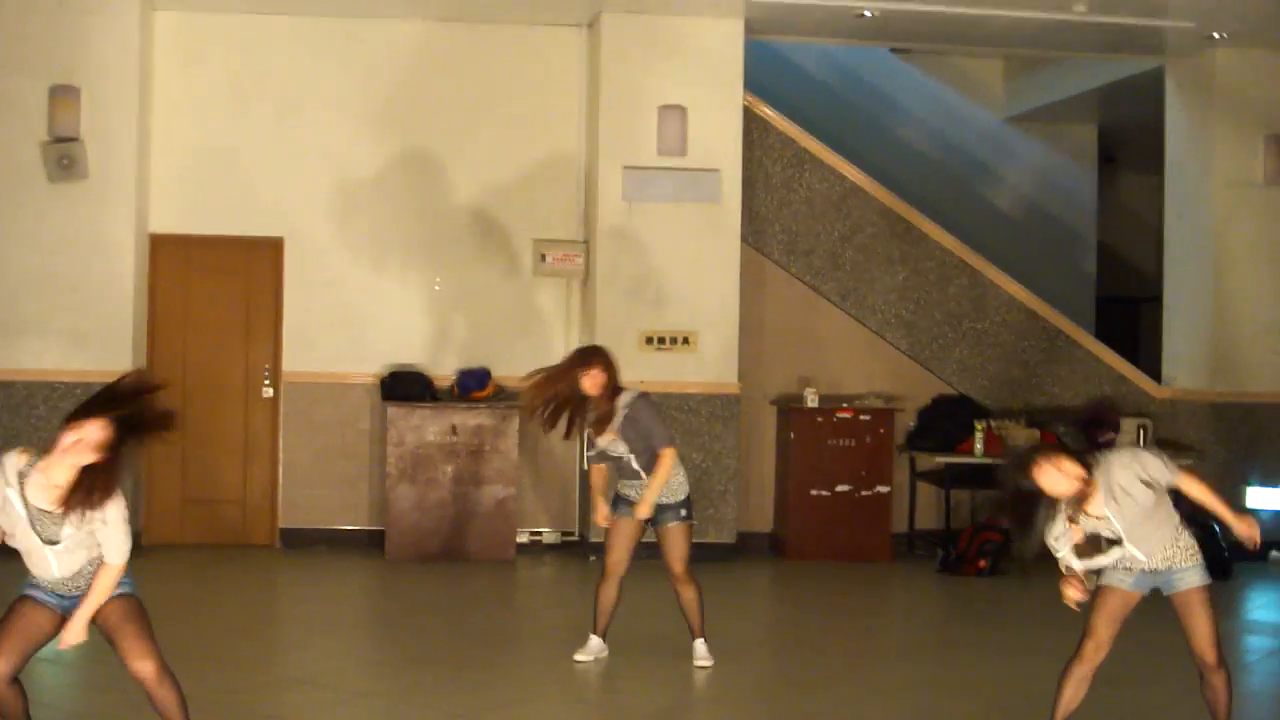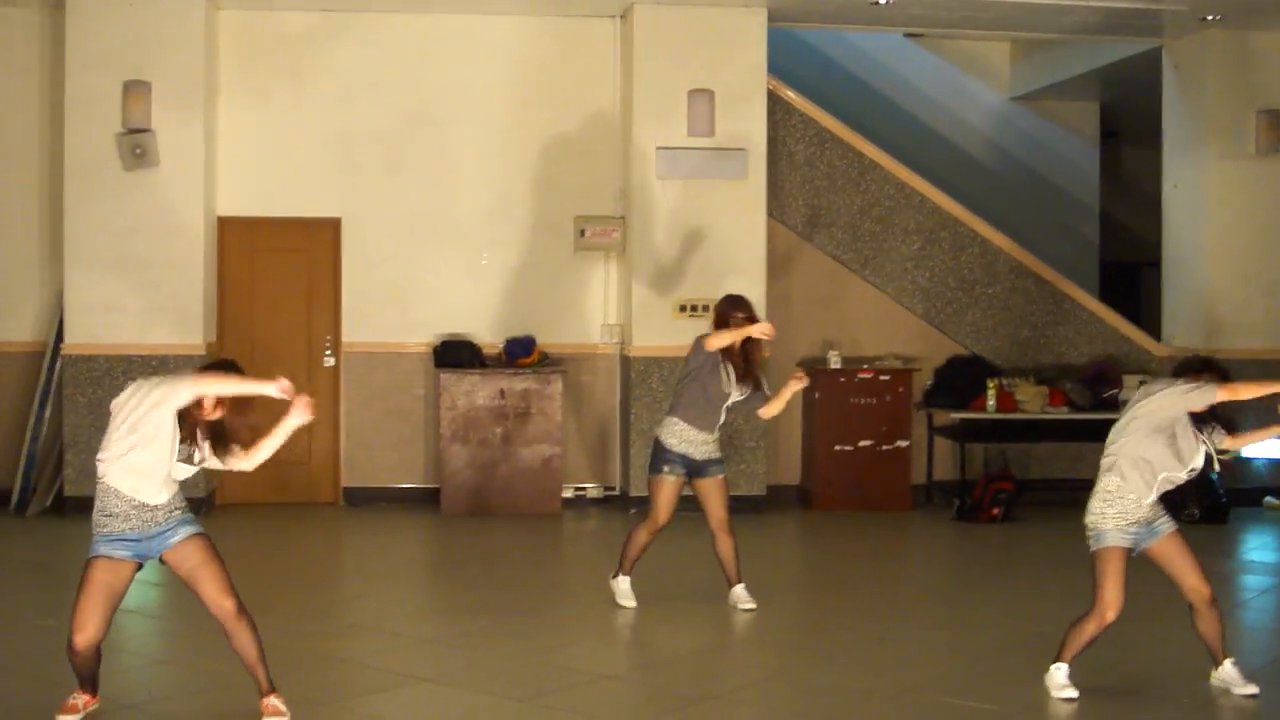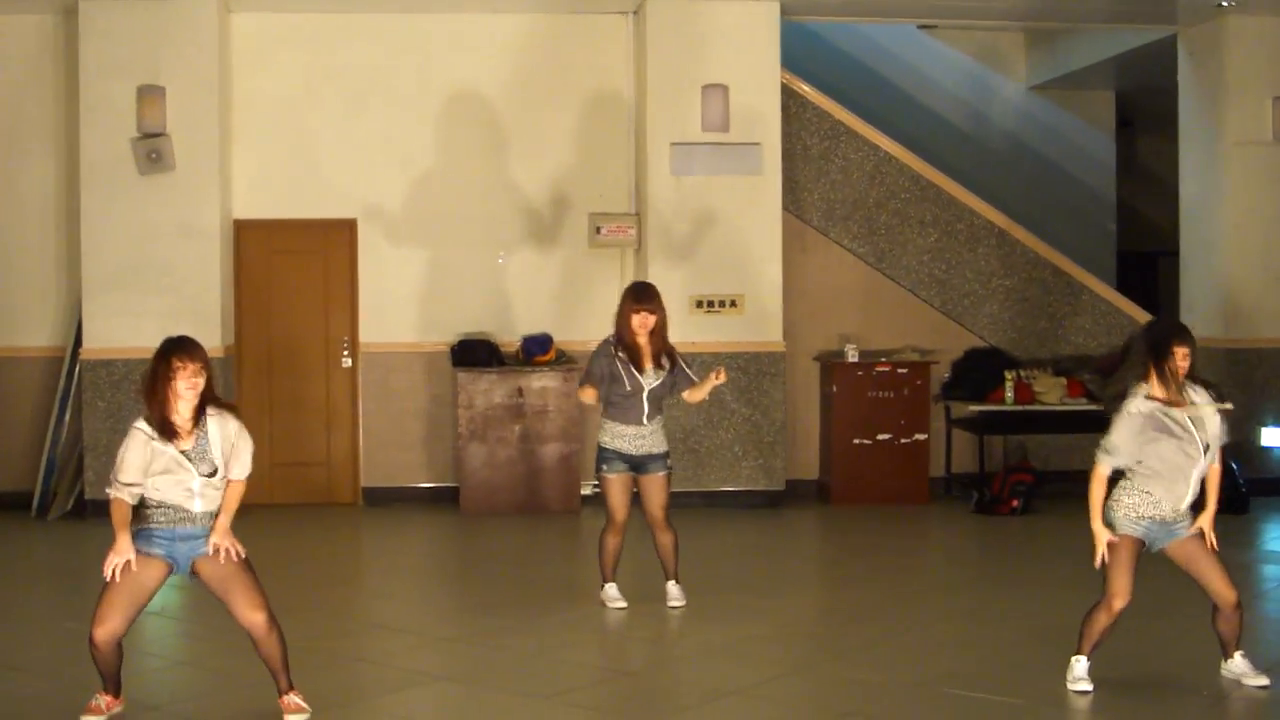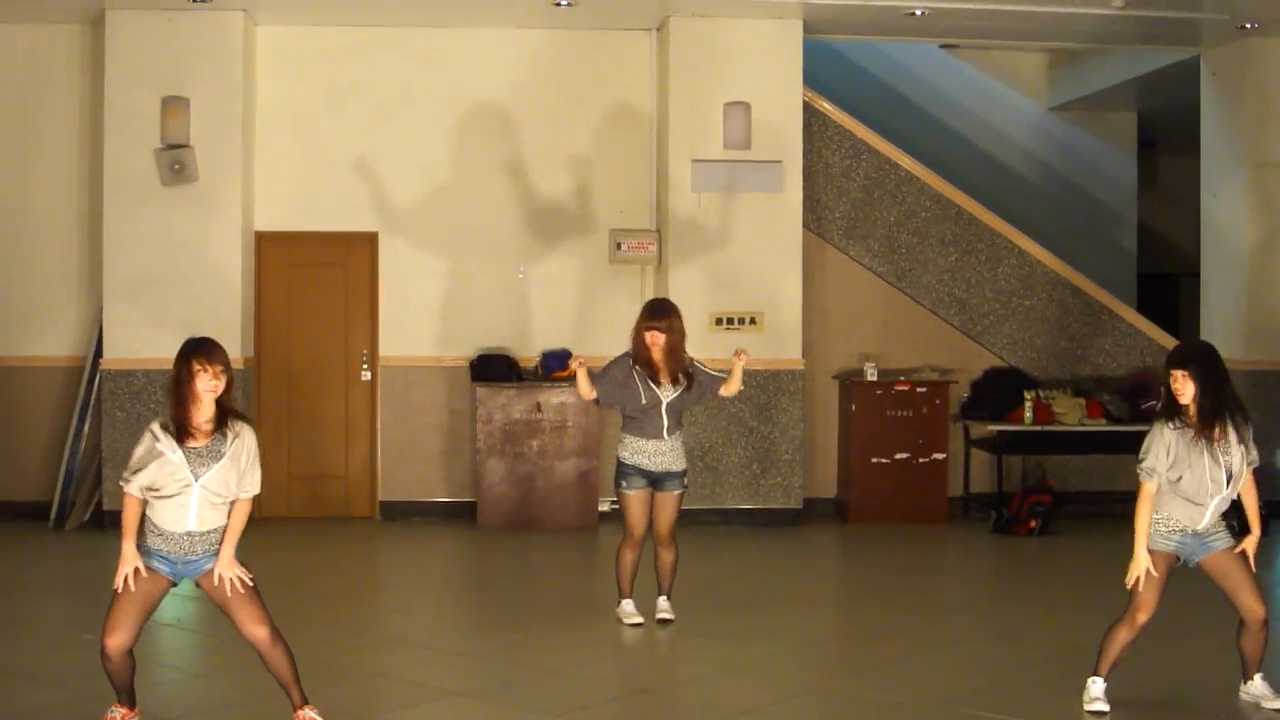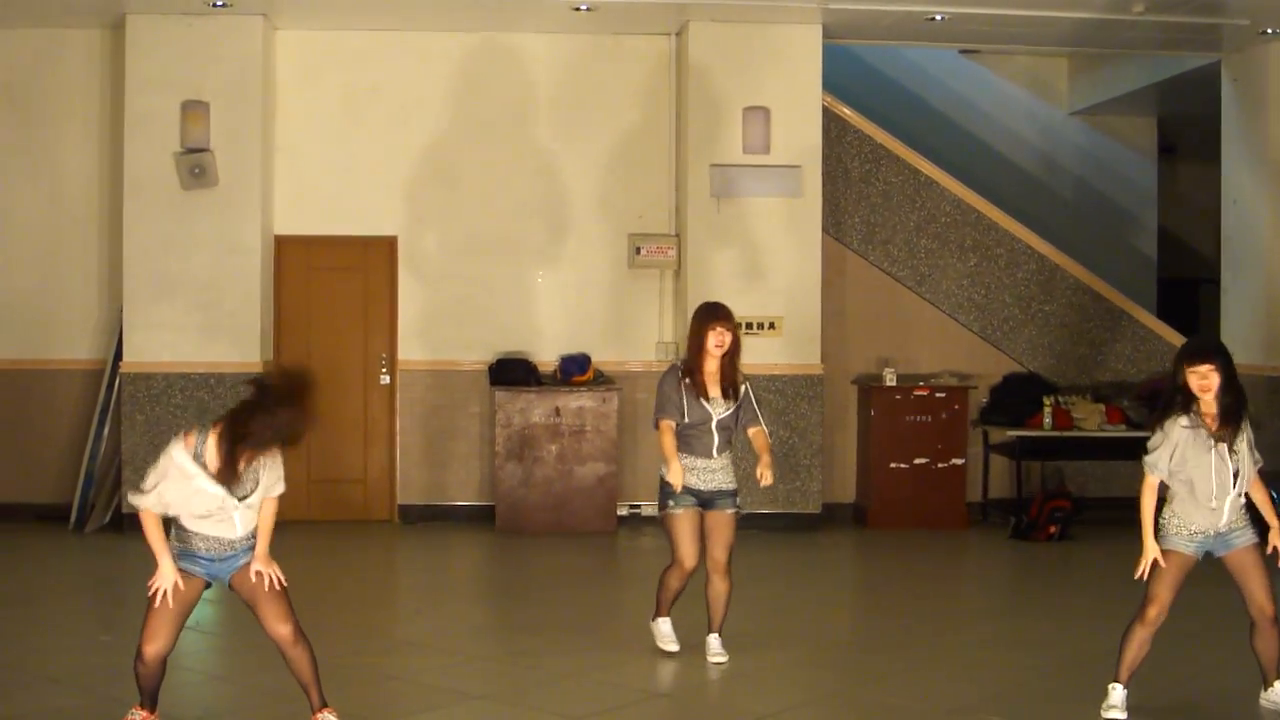
dt=1s
person 1, frame 1
left shoulder: (103, 499)
left elbow: (115, 563)
left wrist: (82, 618)
left hip: (100, 585)
right hip: (46, 588)
left knee: (146, 665)
person 1, frame 2
left shoulder: (199, 432)
right shoulder: (151, 399)
left elbow: (244, 459)
right elbow: (199, 382)
left wrist: (290, 422)
right wrist: (266, 386)
left hip: (171, 519)
right hip: (115, 527)
left knee: (229, 608)
right knee: (83, 639)
person 1, frame 3
left shoulder: (224, 424)
right shoulder: (143, 435)
left elbow: (238, 474)
right elbow: (121, 492)
left wrist: (223, 524)
right wrist: (121, 537)
left hip: (206, 536)
right hip: (155, 534)
left knee: (259, 619)
right knee: (103, 633)
person 1, frame 4
left shoulder: (239, 434)
right shoulder: (159, 435)
left elbow: (244, 496)
right elbow: (133, 491)
left wrist: (227, 552)
right wrist: (128, 547)
left hip: (212, 551)
right hip: (155, 552)
left knee: (261, 632)
right knee: (114, 642)
person 1, frame 5
left shoulder: (263, 445)
right shoulder: (184, 453)
right elbow: (148, 506)
left wrist: (262, 552)
right wrist: (165, 563)
left hip: (242, 550)
right hip: (190, 552)
left knee: (286, 631)
right knee: (151, 650)
person 2, frame 1
left shoulder: (1123, 465)
right shoulder: (1063, 524)
left elbow: (1185, 480)
right elbow: (1073, 569)
left wrist: (1233, 518)
right wrist: (1070, 584)
left hip: (1179, 558)
right hip: (1127, 568)
left knee: (1209, 658)
right knee: (1091, 649)
person 2, frame 2
left shoulder: (1189, 427)
right shoulder: (1162, 395)
left elbow: (1230, 441)
right elbow: (1229, 392)
left hip: (1149, 513)
right hip: (1112, 514)
left knee: (1202, 593)
right knee: (1107, 611)
left ankle: (1223, 669)
right ankle: (1058, 670)
person 2, frame 3
left shoulder: (1198, 398)
right shoulder: (1135, 414)
left elbow: (1211, 455)
right elbow: (1101, 470)
left wrist: (1209, 510)
right wrist: (1097, 524)
left hip: (1176, 516)
right hip: (1133, 510)
left knee: (1229, 597)
right knee: (1116, 600)
left ankle: (1232, 660)
right ankle: (1079, 664)
person 2, frame 4
left shoulder: (1235, 422)
right shoulder: (1168, 429)
left elbow: (1246, 477)
right elbow: (1148, 488)
right wrist: (1139, 548)
left hip: (1211, 530)
right hip: (1164, 528)
right knee: (1139, 613)
right ankle: (1096, 684)
person 2, frame 5
left shoulder: (1238, 419)
right shoulder: (1177, 426)
right elbow: (1151, 481)
right wrist: (1148, 540)
left hip: (1235, 526)
right hip: (1184, 528)
right knee: (1152, 612)
person 3, frame 1
left shoulder: (636, 405)
right shoulder: (588, 419)
left elbow: (668, 453)
right elbow: (598, 465)
left wrist: (651, 498)
right wrist: (599, 499)
left hip: (669, 494)
right hip: (629, 496)
left knee: (679, 572)
right knee: (612, 570)
left ankle: (700, 643)
right ankle: (597, 640)
person 3, frame 2
left shoulder: (747, 368)
right shoulder: (708, 354)
left elbow: (766, 410)
right elbow: (709, 341)
left wrist: (790, 388)
right wrist: (746, 331)
left hip: (708, 451)
right hip: (674, 446)
left knee: (721, 524)
right knee: (656, 520)
left ankle: (737, 588)
right ankle: (621, 577)
person 3, frame 3
left shoulder: (666, 354)
right shoulder: (609, 350)
left elbow: (691, 394)
right elbow: (587, 391)
left wrist: (710, 383)
right wrist: (587, 393)
left hip: (653, 445)
right hip: (615, 445)
left knee: (659, 519)
right knee: (617, 521)
left ankle: (673, 583)
right ankle: (608, 585)
person 3, frame 4
left shoulder: (686, 368)
right shoulder: (626, 366)
left elbow: (728, 389)
right elbow: (590, 393)
left wrist: (737, 366)
right wrist: (580, 372)
left hip: (672, 462)
right hip: (634, 461)
left knee: (665, 536)
right knee: (635, 535)
left ankle: (664, 599)
right ankle: (625, 602)
person 3, frame 5
left shoulder: (737, 382)
right shoulder: (677, 376)
left elbow: (754, 427)
right elbow: (666, 425)
left wrist: (765, 457)
right wrist: (672, 462)
left hip: (722, 483)
right hip: (681, 481)
left knee: (719, 564)
right knee: (686, 562)
left ankle: (714, 637)
right ankle: (661, 619)
